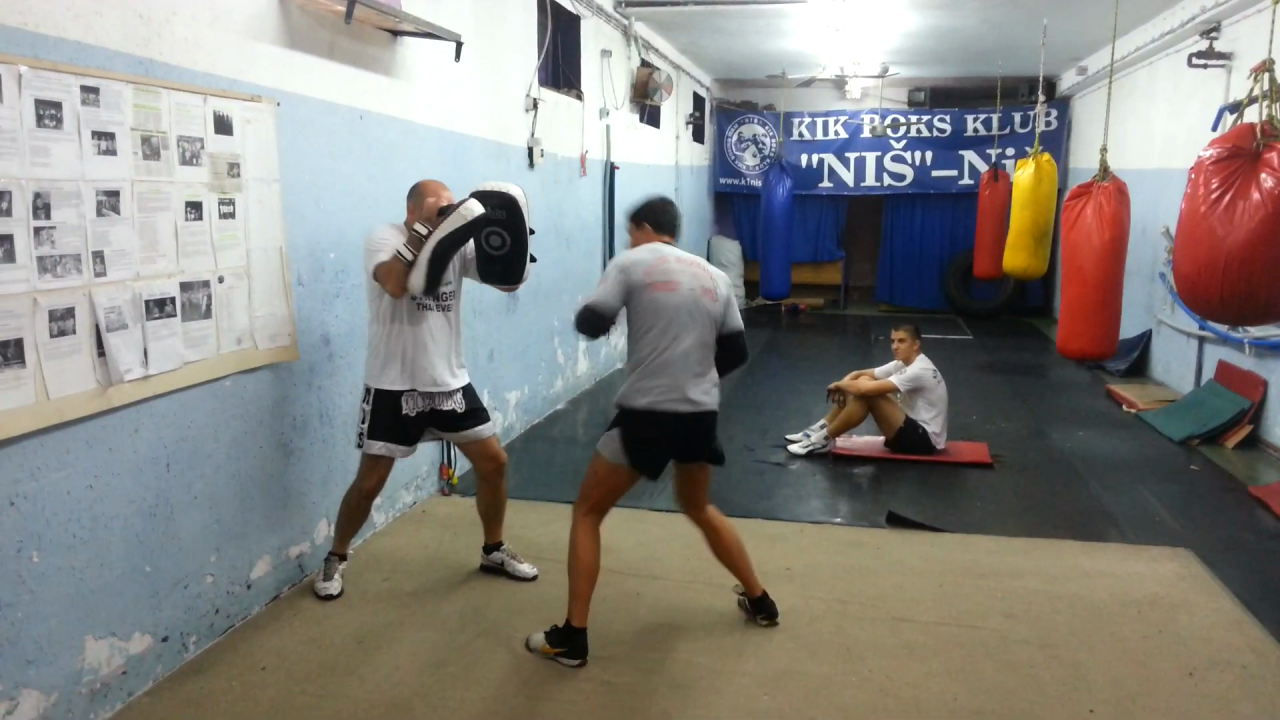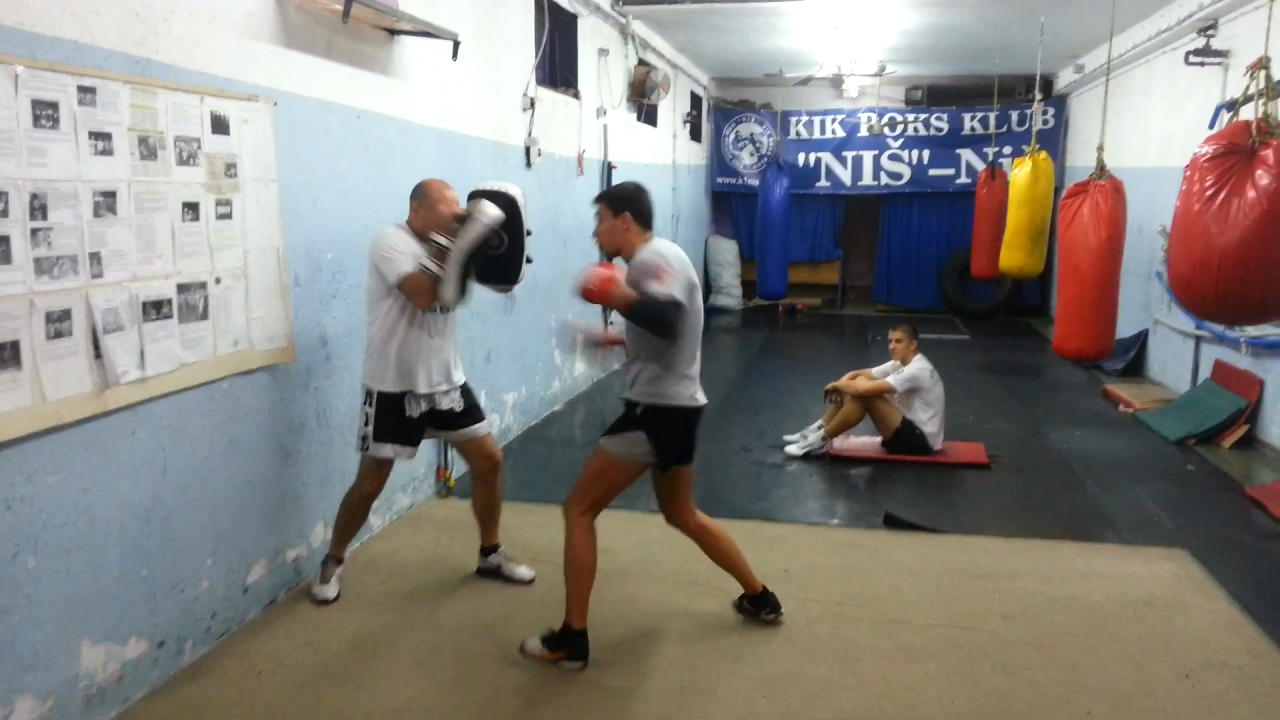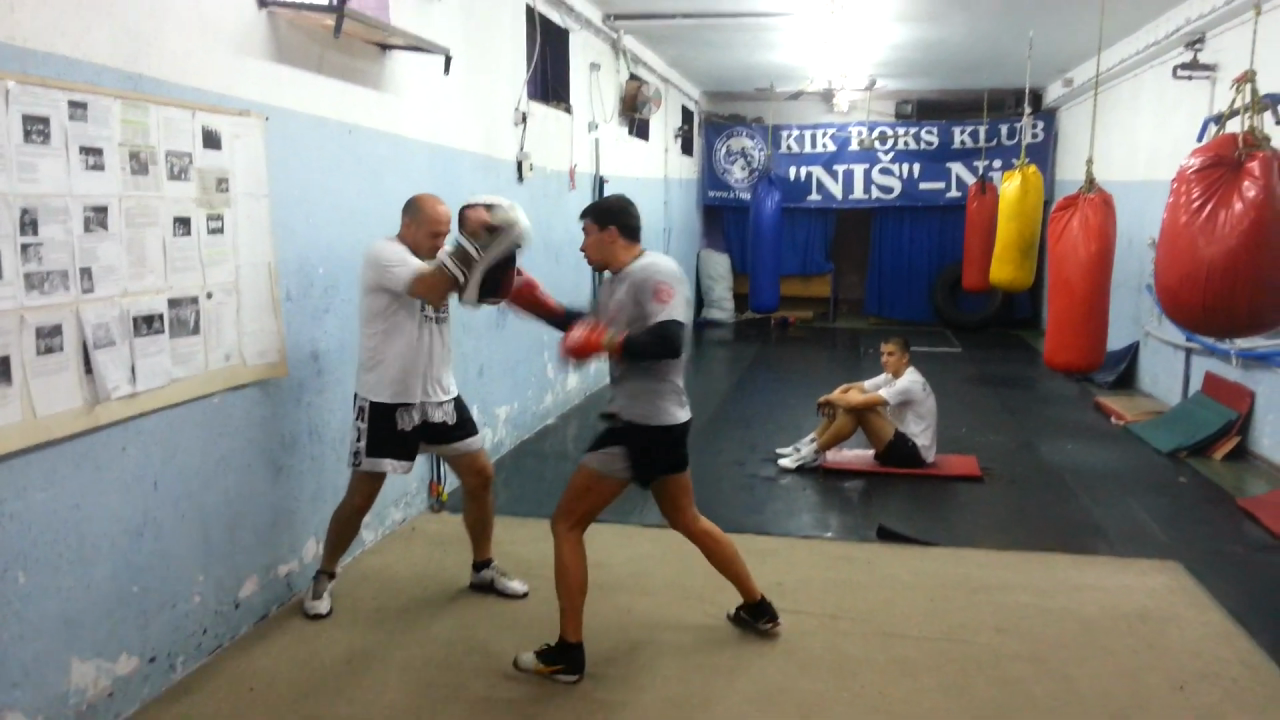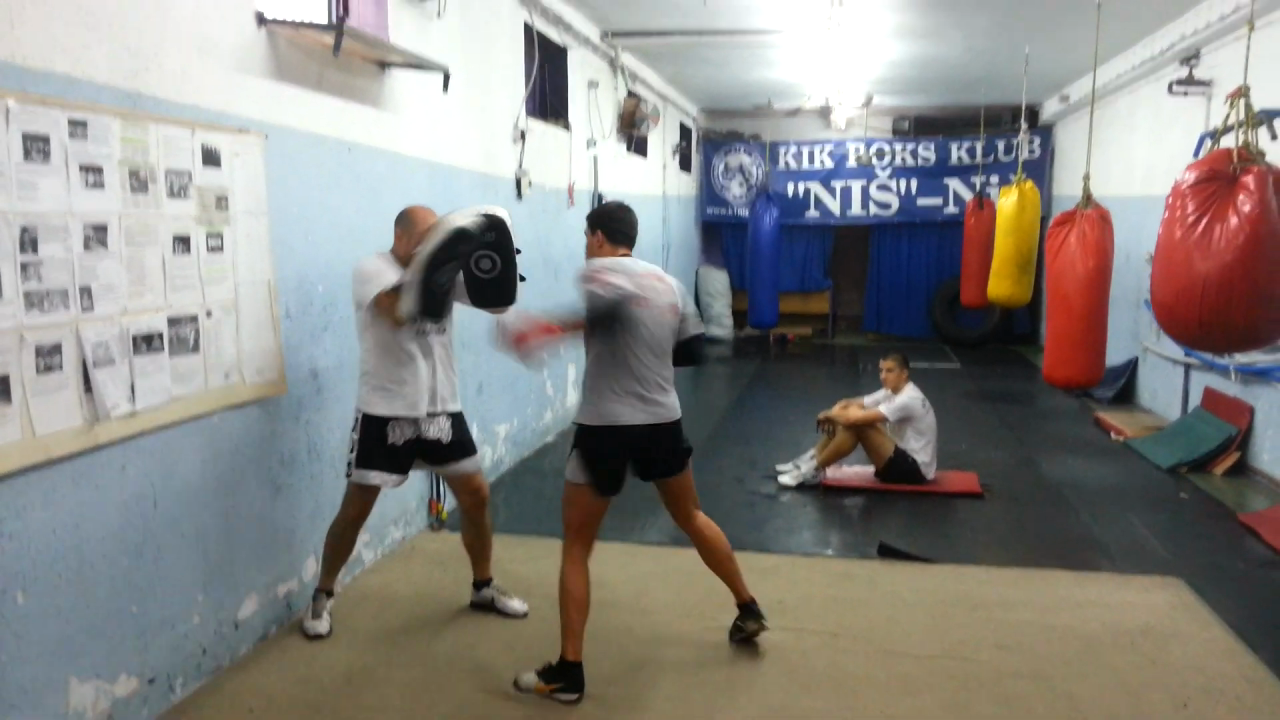
dt=0.1s
person 1, frame 1
left shoulder: (632, 262)
right shoulder: (715, 277)
left elbow: (590, 323)
right elbow: (737, 353)
left wrist: (611, 305)
left hip: (649, 411)
right hip: (700, 412)
left knee: (587, 513)
right knee: (699, 510)
left ankle: (573, 636)
right ankle: (759, 600)
person 1, frame 2
left shoulder: (658, 257)
right shoulder: (634, 265)
left elbow: (666, 321)
left wrist: (621, 297)
left hip: (661, 408)
right hip: (674, 406)
left knee: (579, 510)
right knee: (682, 515)
left ankle: (572, 639)
right ankle: (761, 598)
person 1, frame 3
left shoulder: (652, 273)
right shoulder: (619, 280)
left elbow: (668, 342)
right elbow: (590, 329)
left wrist: (607, 344)
right wrist: (539, 304)
left hip: (642, 425)
right hip: (662, 421)
left knee: (566, 525)
right knee: (688, 520)
left ankle: (567, 652)
right ankle: (758, 606)
person 1, frame 4
left shoulder: (604, 271)
right shoulder: (669, 285)
left elbow: (613, 314)
right elbow: (687, 349)
left wrist: (561, 328)
left hip: (608, 430)
right hip: (663, 424)
left knee: (576, 549)
right knee: (691, 519)
left ankle: (566, 672)
right ankle: (749, 609)
person 2, frame 1
left shoulder: (456, 245)
right shoulder: (383, 238)
right elbow: (395, 284)
right wrist: (424, 228)
left hip: (450, 381)
right hip: (393, 386)
left knee: (494, 462)
right knee: (369, 482)
left ankle: (494, 551)
right ankle: (336, 558)
person 2, frame 2
left shoulder: (448, 243)
right shoulder: (390, 242)
right elbow: (423, 296)
right wrist: (445, 238)
left hip: (446, 380)
right hip: (393, 386)
left knee: (489, 461)
right knee: (370, 484)
left ankle: (491, 554)
right ankle: (332, 561)
person 2, frame 3
left shoulder: (439, 259)
right shoulder: (383, 253)
right elbow: (435, 294)
right wrist: (471, 240)
left hip: (439, 393)
right hip: (386, 399)
left knee: (480, 476)
right knee: (360, 498)
left ankle: (483, 569)
right ankle: (324, 576)
person 2, frame 4
right shoulder: (371, 270)
right elbow: (395, 313)
left hip: (440, 409)
right hip: (384, 413)
left knee: (475, 496)
right knee: (355, 512)
left ankle: (484, 587)
right ankle: (322, 596)
